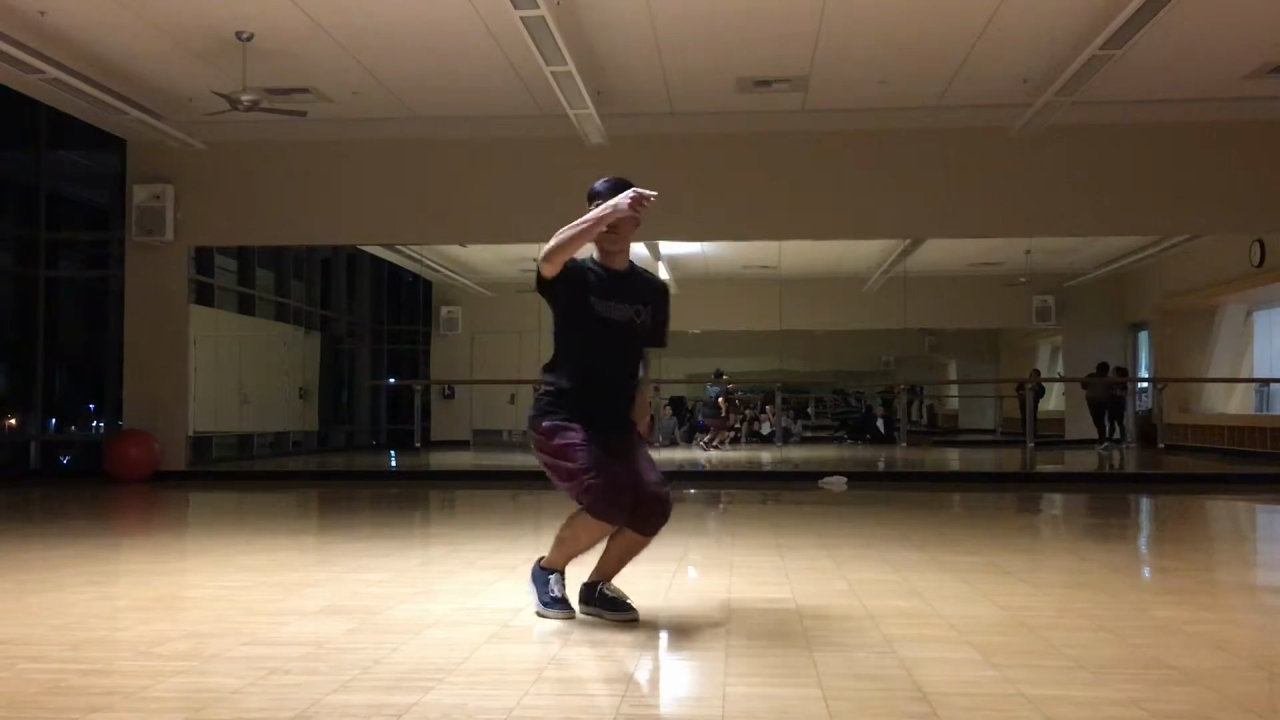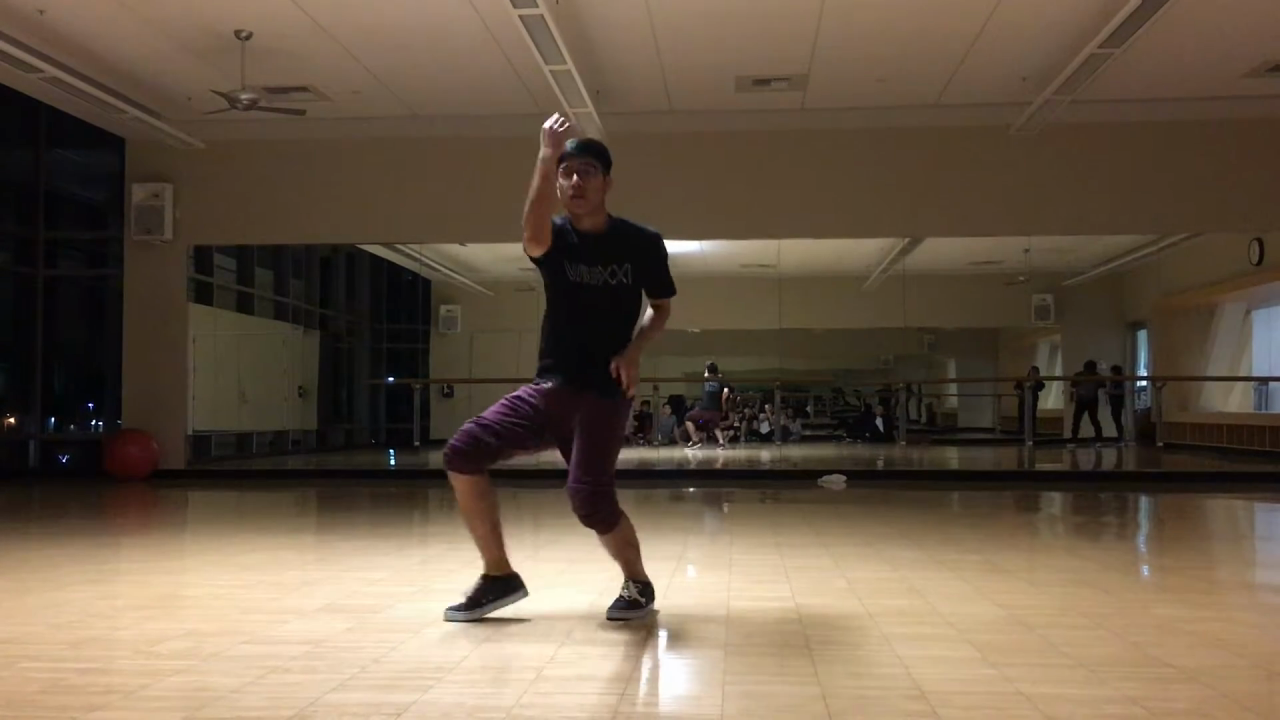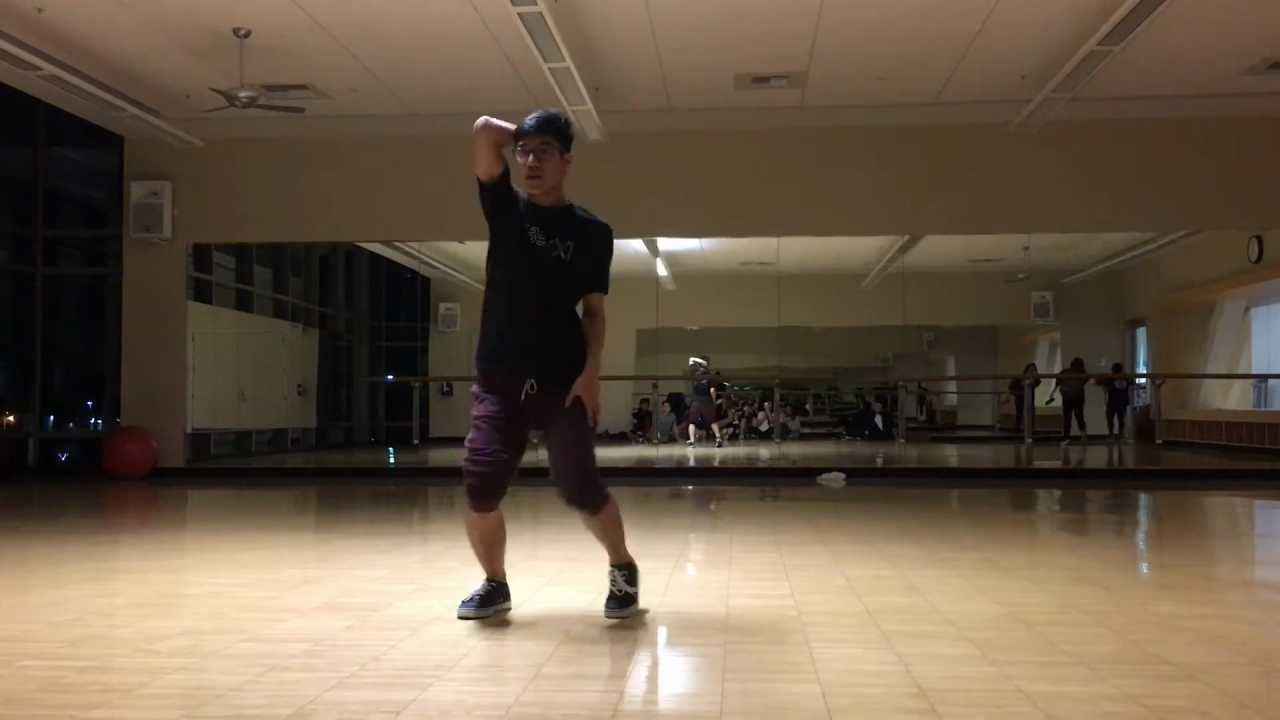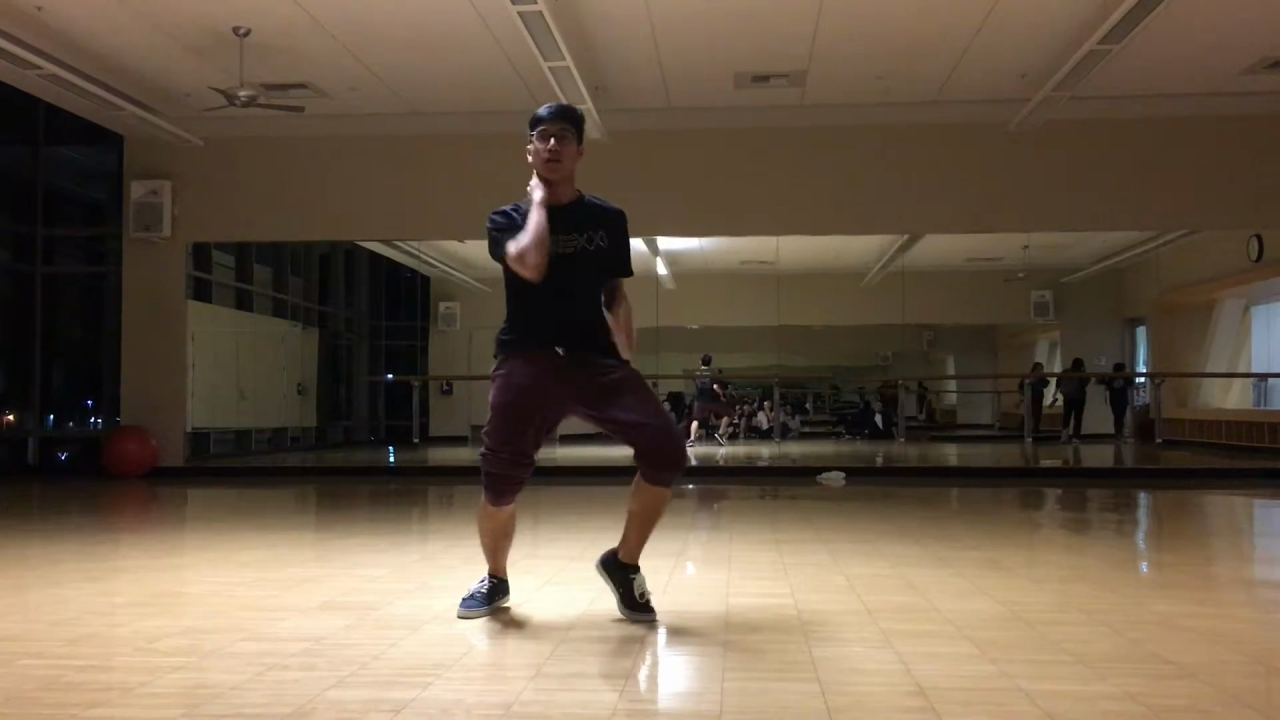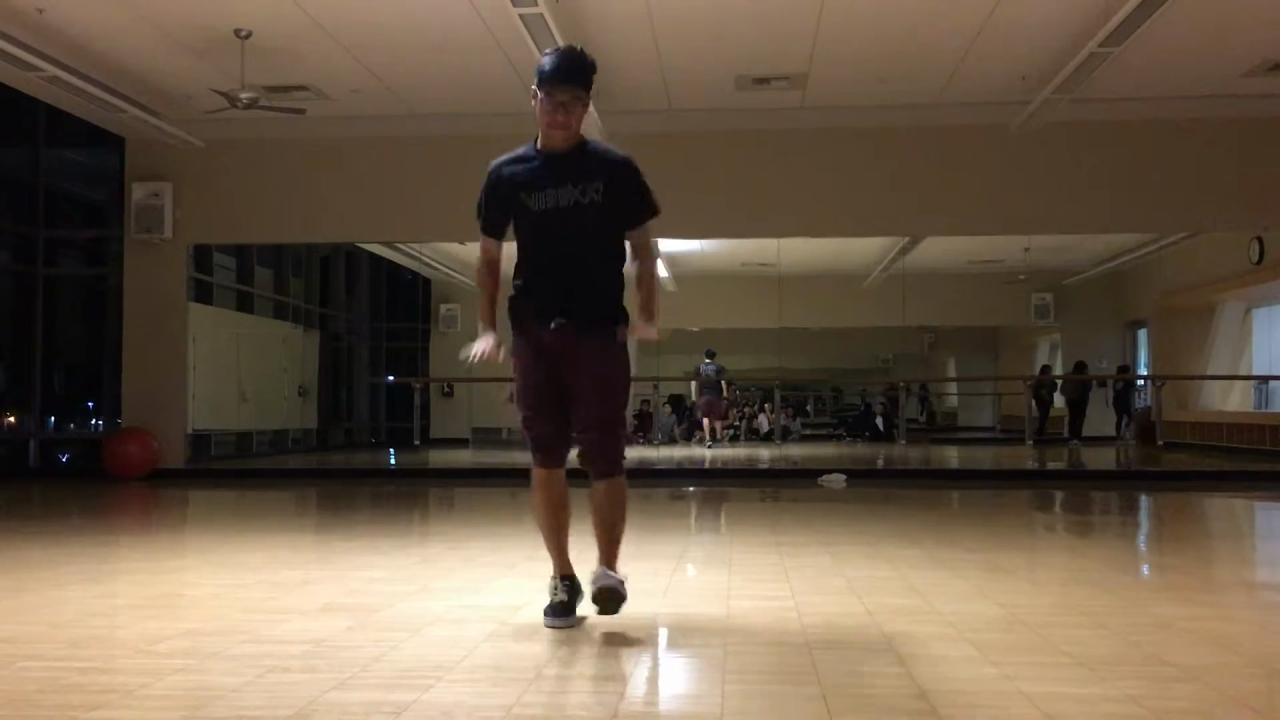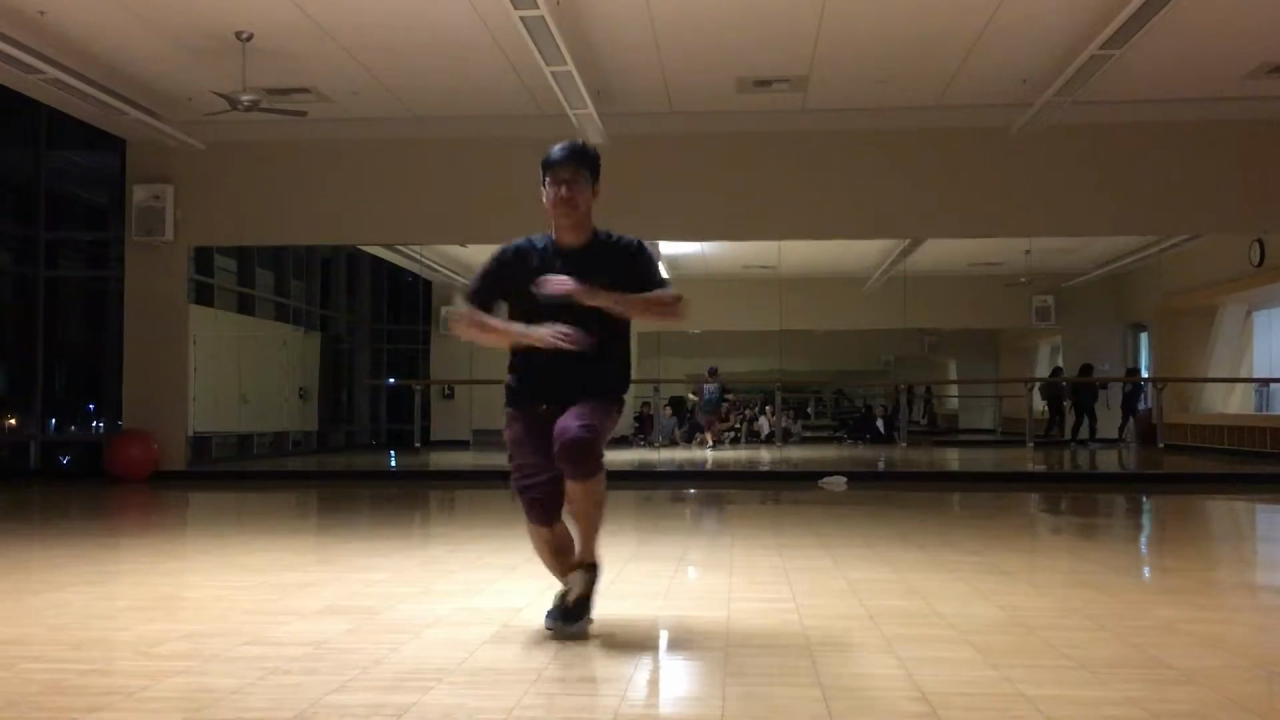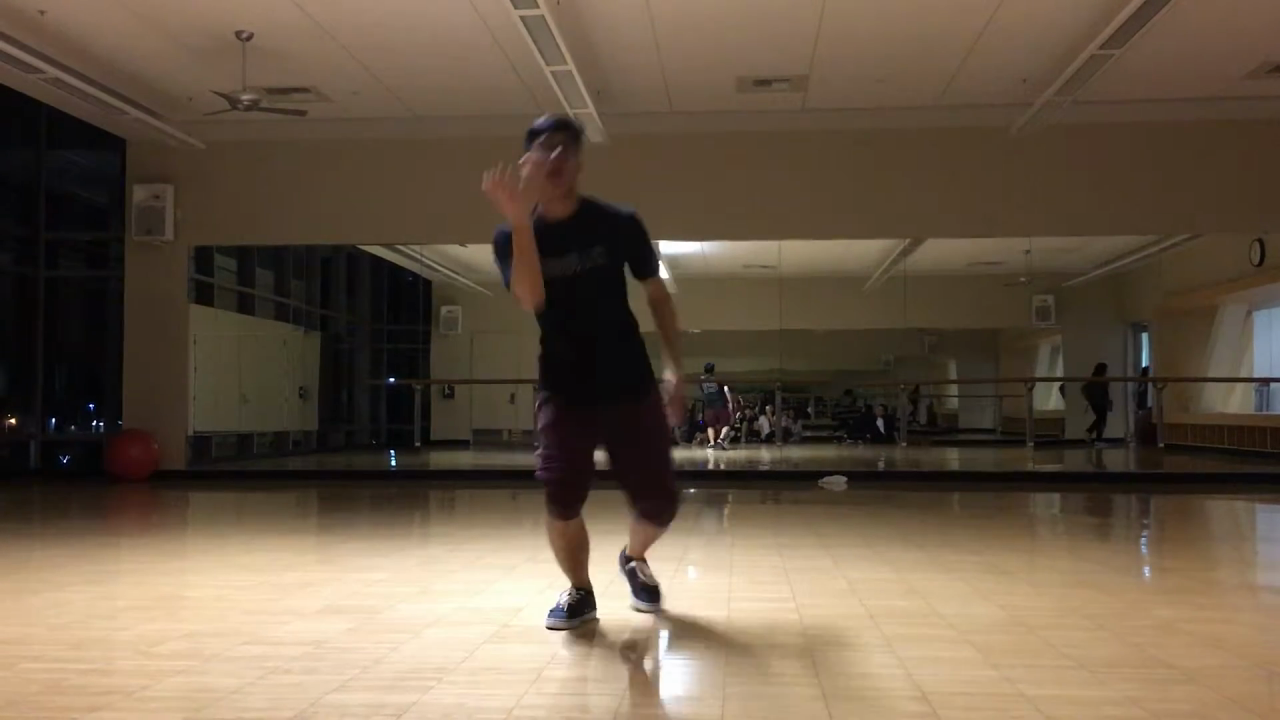
dt=0.4s
person 1, frame 1
left shoulder: (653, 289)
right shoulder: (572, 275)
right elbow: (548, 258)
left wrist: (640, 398)
right wrist: (612, 208)
left hip: (618, 423)
right hip: (563, 419)
left knee: (654, 506)
right knee: (608, 505)
left ankle: (597, 585)
right ankle: (548, 569)
person 1, frame 2
left shoulder: (642, 243)
right shoulder: (554, 237)
left elbow: (662, 308)
right elbow: (535, 238)
left wrist: (635, 350)
right wrist: (549, 154)
left hip: (602, 391)
right hip: (549, 386)
left knee: (590, 499)
right knee: (463, 454)
left ankle: (639, 583)
right ankle: (499, 578)
person 1, frame 3
left shoulder: (591, 232)
right shoulder: (505, 208)
left elbow: (593, 308)
right elbow: (483, 131)
left wrist: (590, 371)
right wrist: (515, 140)
left hip: (562, 381)
right hip: (499, 380)
left knee: (579, 489)
right knee: (481, 484)
left ankle: (623, 570)
right ankle: (495, 583)
person 1, frame 4
left shoulder: (605, 217)
right shoulder: (509, 216)
right elbow: (529, 263)
left wrist: (620, 326)
right wrist: (538, 200)
left hip: (595, 359)
right hip: (528, 358)
left knee: (666, 451)
right knee: (500, 479)
left ankle: (623, 564)
right ankle: (495, 579)
person 1, frame 5
left shoulder: (615, 168)
right shoulder: (505, 174)
left elbow: (642, 245)
right elbow: (489, 256)
left wrist: (647, 314)
right wrist: (488, 330)
left hip: (598, 331)
right hip: (535, 330)
left knee: (602, 451)
right knee: (547, 454)
left ankle: (608, 570)
right ankle: (563, 577)
person 1, frame 6
left shoulder: (624, 253)
right shoulder: (516, 258)
left elbow: (673, 307)
right elbow: (465, 320)
left wrist: (593, 295)
right wrist: (525, 332)
left hip: (594, 394)
right hip: (530, 399)
left knee: (574, 439)
right knee: (539, 504)
left ankle: (584, 563)
right ankle: (574, 588)
person 1, frame 7
left shoulder: (618, 224)
right shoulder: (519, 234)
left elbow: (657, 294)
right elbow: (532, 301)
left wrist: (673, 368)
right wrist: (520, 223)
left hip: (628, 387)
right hip: (564, 388)
left knee: (657, 503)
right knee: (562, 494)
left ankle: (634, 555)
right ankle: (579, 590)
